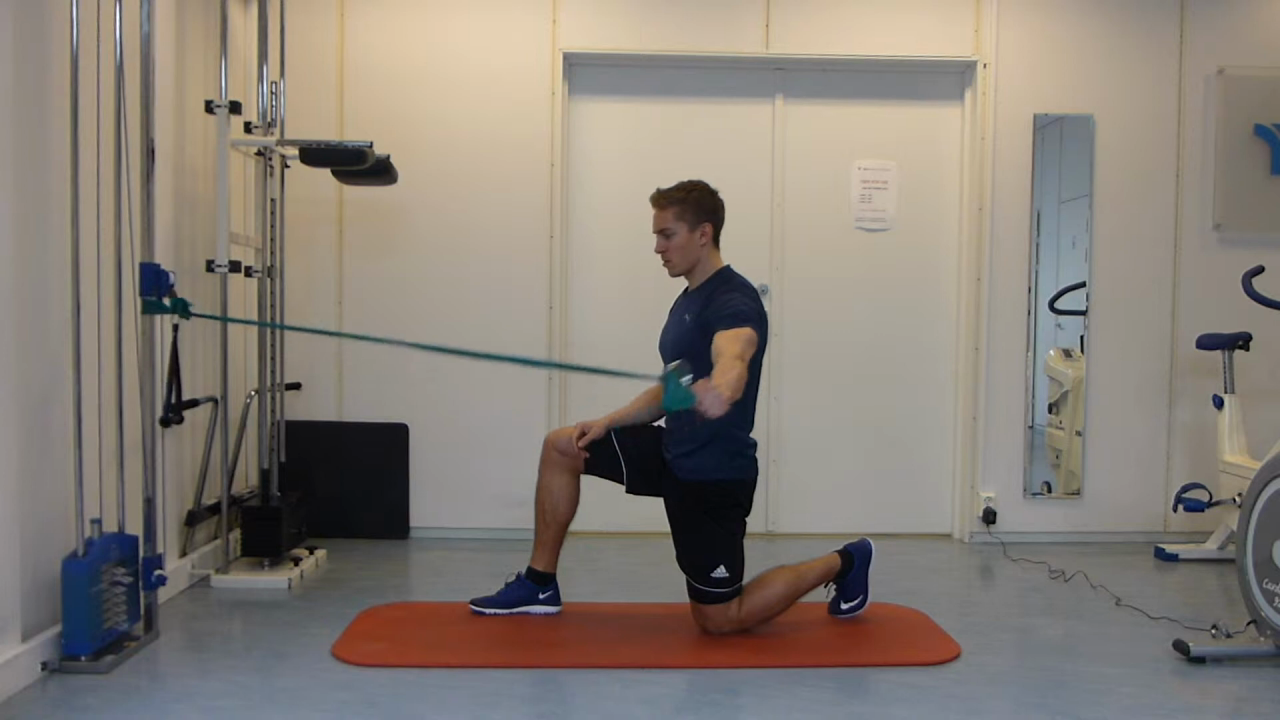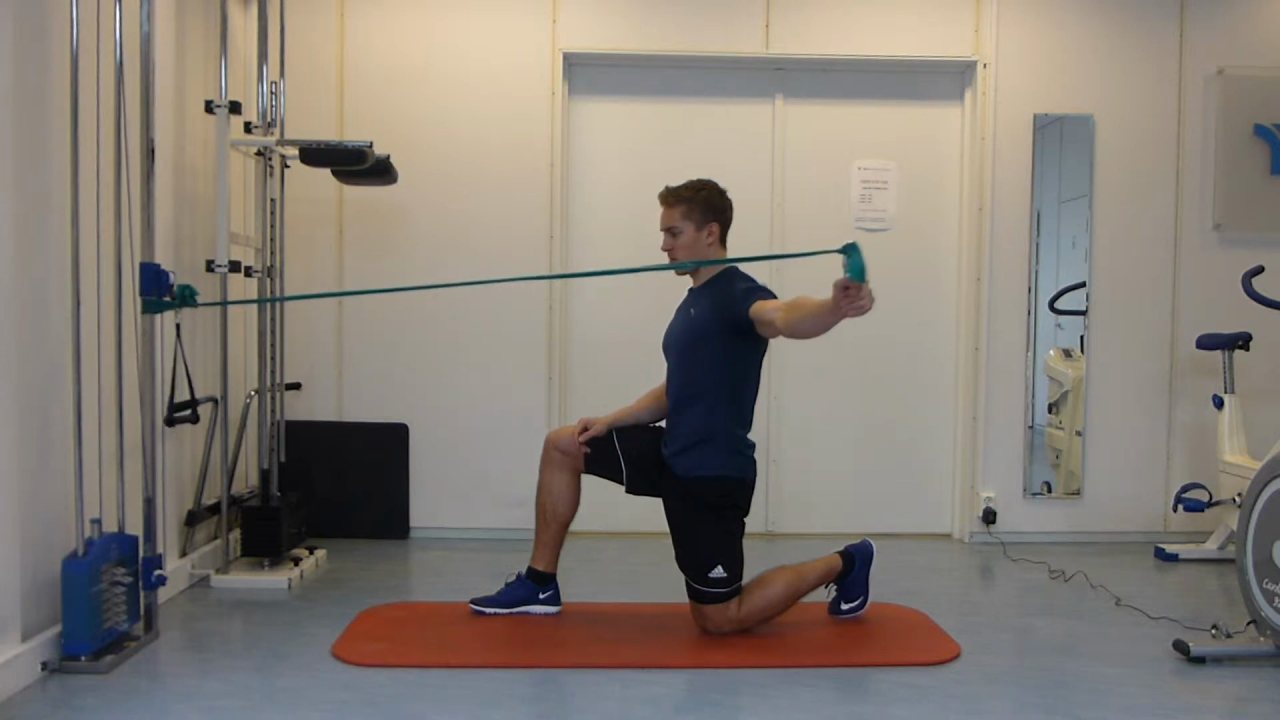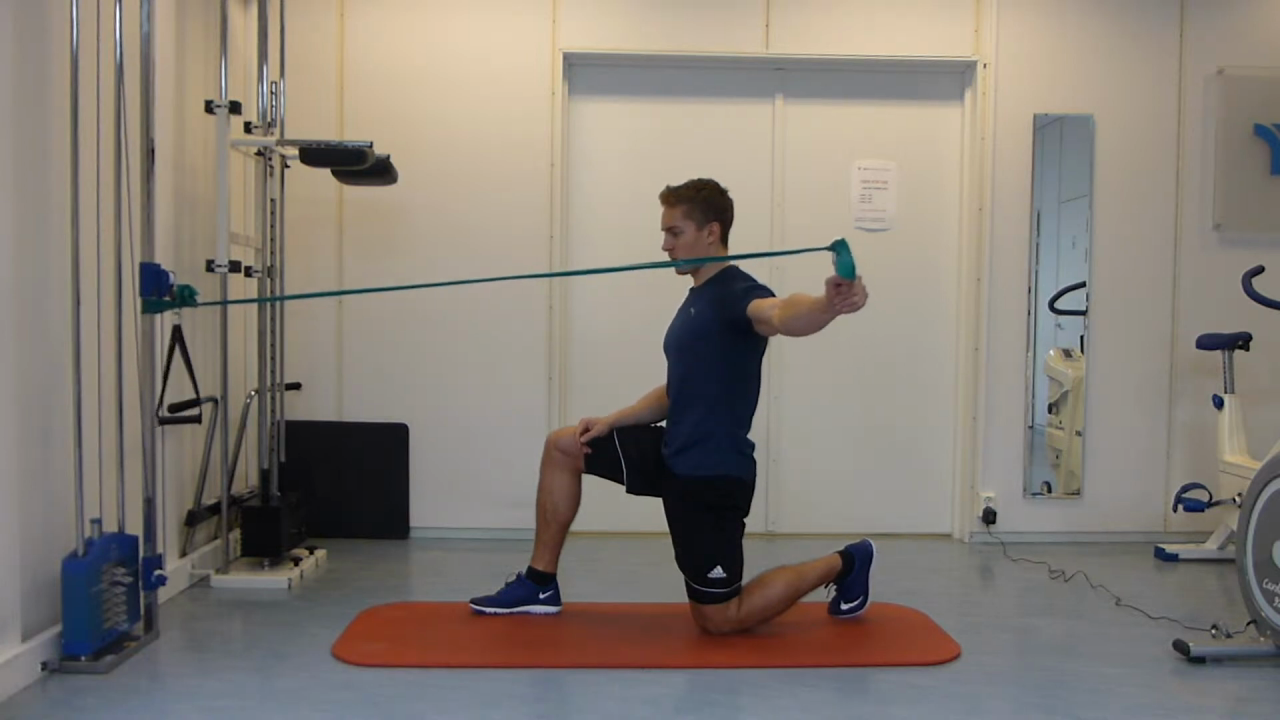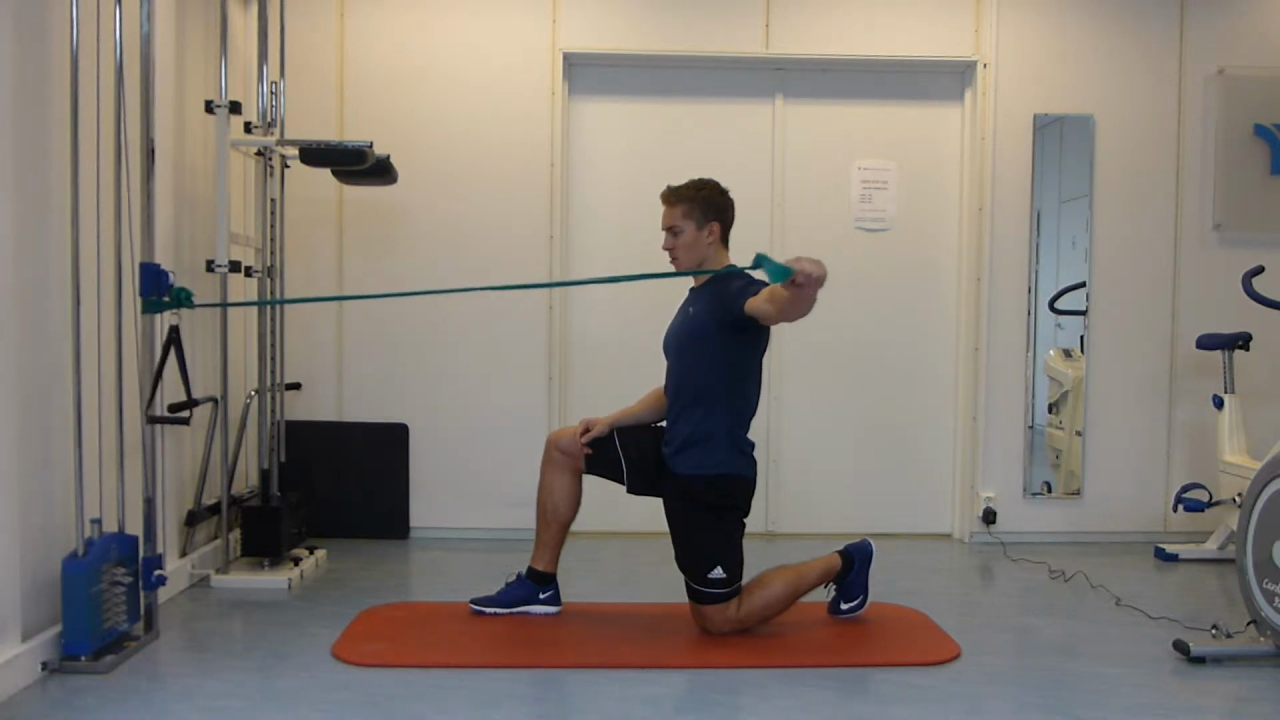
dt=0.7s
person 1, frame 1
left shoulder: (731, 299)
right shoulder: (687, 301)
left elbow: (731, 359)
left wrist: (717, 391)
right wrist: (608, 422)
left hip: (715, 475)
right hip: (674, 455)
left knee: (719, 618)
right knee: (561, 447)
left ankle: (841, 562)
right ankle: (539, 584)
person 1, frame 2
left shoulder: (736, 294)
right shoulder: (696, 301)
left elbow: (784, 318)
left wrist: (835, 306)
right wrist: (610, 421)
left hip: (713, 475)
right hip: (673, 455)
left knee: (718, 620)
right knee: (562, 446)
left ankle: (842, 565)
right ankle: (539, 584)
person 1, frame 3
left shoulder: (737, 293)
right shoulder: (698, 300)
left elbow: (781, 315)
left wrist: (831, 304)
right wrist: (613, 420)
left hip: (713, 475)
right hip: (674, 455)
left knee: (718, 618)
right knee: (563, 447)
left ankle: (842, 563)
right ankle: (539, 584)
person 1, frame 4
left shoulder: (736, 292)
right shoulder: (698, 300)
left elbow: (776, 306)
left wrist: (803, 288)
right wrist: (612, 420)
left hip: (713, 475)
right hip: (674, 455)
left knee: (718, 619)
right knee: (563, 447)
left ankle: (842, 563)
right ankle: (539, 584)
